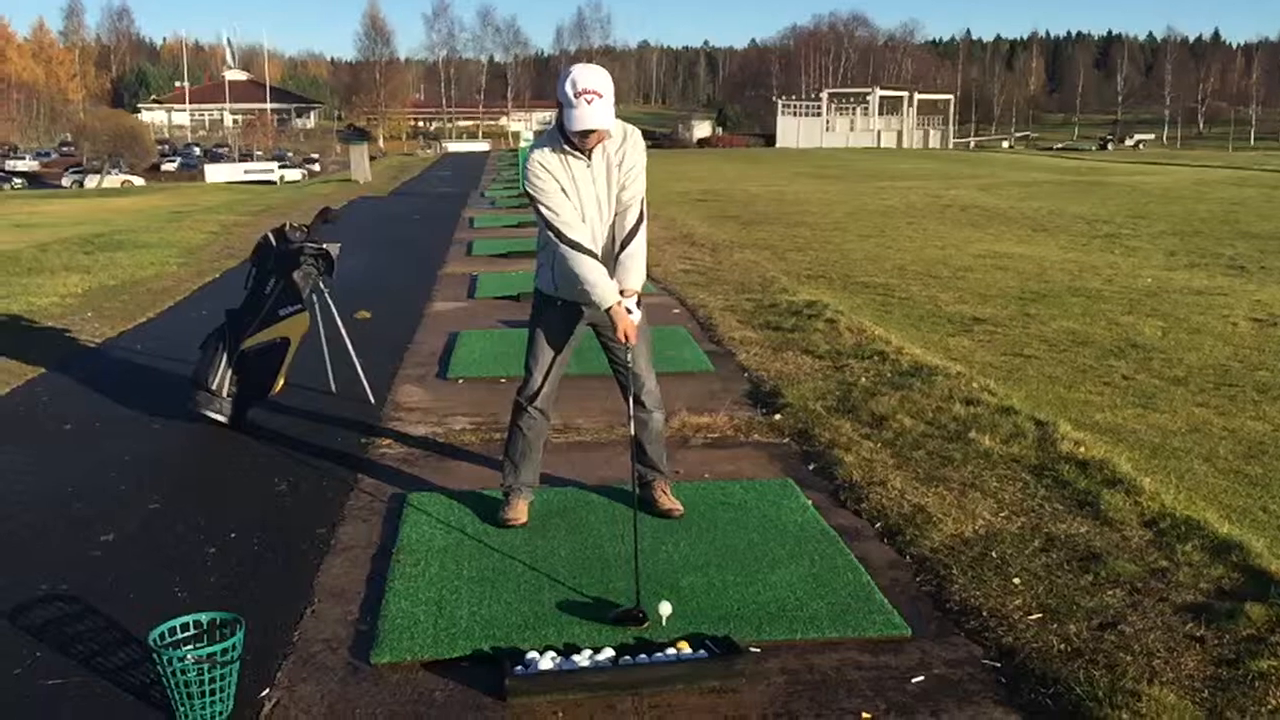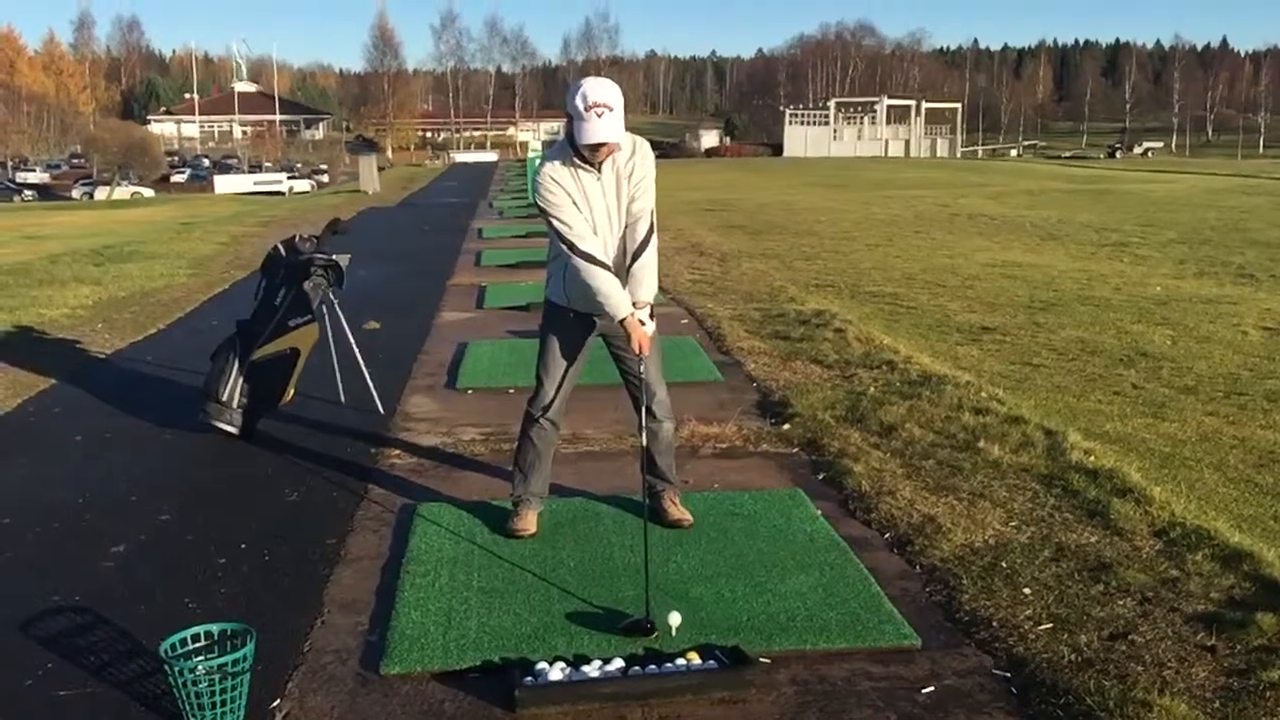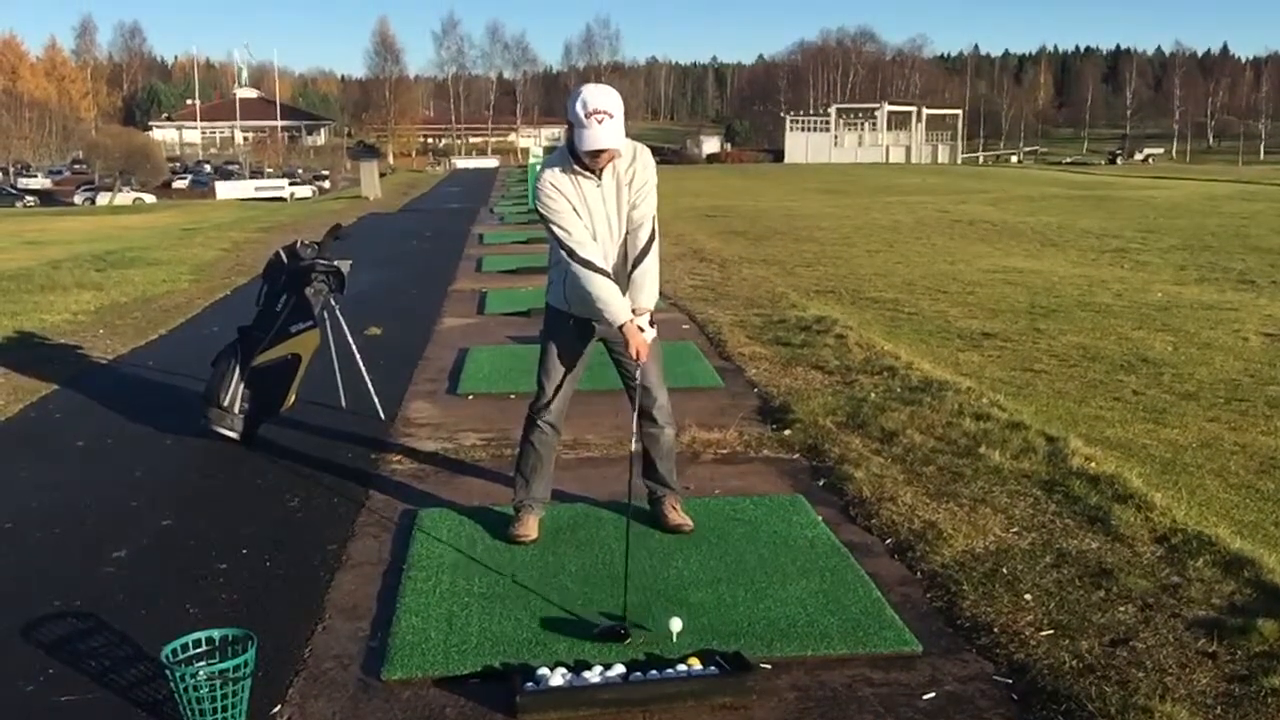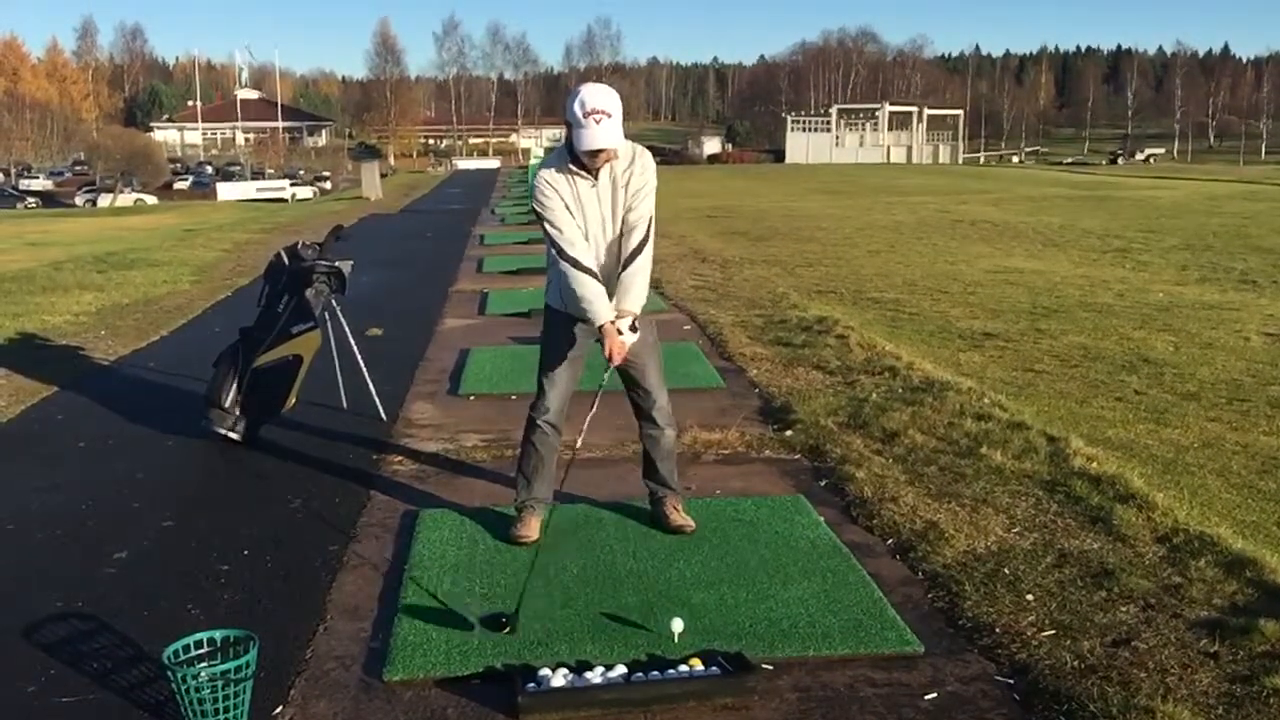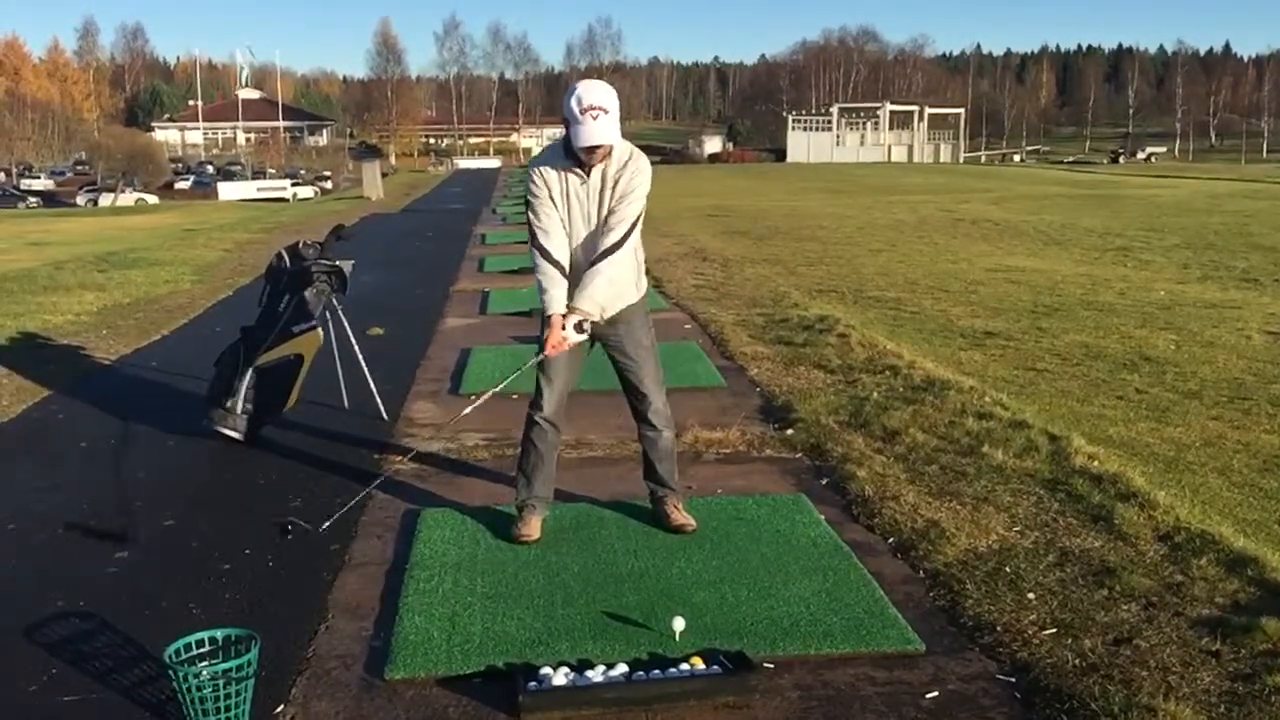
dt=1s
person 1, frame 1
left shoulder: (628, 142)
right shoulder: (541, 162)
left elbow: (631, 220)
right elbow: (571, 239)
left wrist: (628, 292)
right wrist: (608, 304)
left hip: (618, 291)
right hip: (560, 294)
left knee: (645, 390)
right knee: (535, 393)
left ankle: (654, 481)
right ankle: (518, 490)
person 1, frame 2
left shoulder: (637, 153)
right shoulder: (551, 175)
left elbow: (642, 232)
right elbow: (583, 251)
left wrist: (641, 302)
right wrist: (624, 315)
left hip: (630, 302)
right hip: (570, 304)
left knee: (655, 400)
right knee: (545, 404)
left ankle: (663, 490)
right ankle: (527, 499)
person 1, frame 3
left shoulder: (638, 160)
right shoulder: (552, 181)
left elbow: (644, 238)
right elbow: (582, 257)
left wrist: (641, 310)
right wrist: (622, 321)
left hip: (631, 308)
right hip: (571, 309)
left knee: (656, 405)
right knee: (546, 409)
left ankle: (664, 495)
right ankle: (529, 504)
person 1, frame 4
left shoulder: (638, 163)
right shoulder: (549, 179)
left elbow: (638, 243)
right elbow: (573, 256)
left wrist: (625, 313)
right wrist: (602, 323)
left hip: (627, 305)
right hip: (569, 308)
left knee: (656, 404)
right knee: (547, 410)
left ankle: (665, 496)
right ankle: (530, 505)
person 1, frame 5
left shoulder: (634, 165)
right shoulder: (544, 170)
left elbow: (613, 245)
right elbow: (548, 247)
left wrist: (581, 311)
right wrist: (555, 313)
left hip: (622, 303)
right hip: (564, 307)
left knee: (652, 404)
right knee: (545, 408)
left ankle: (666, 496)
right ankle: (531, 505)
